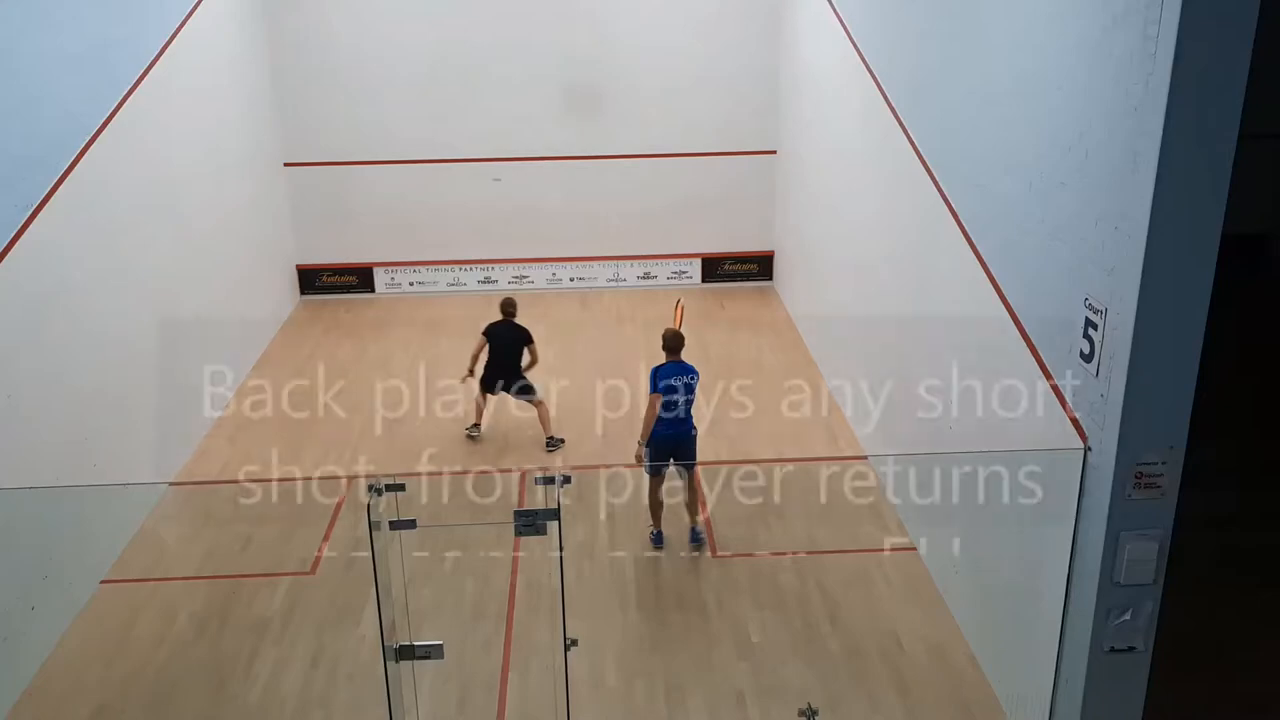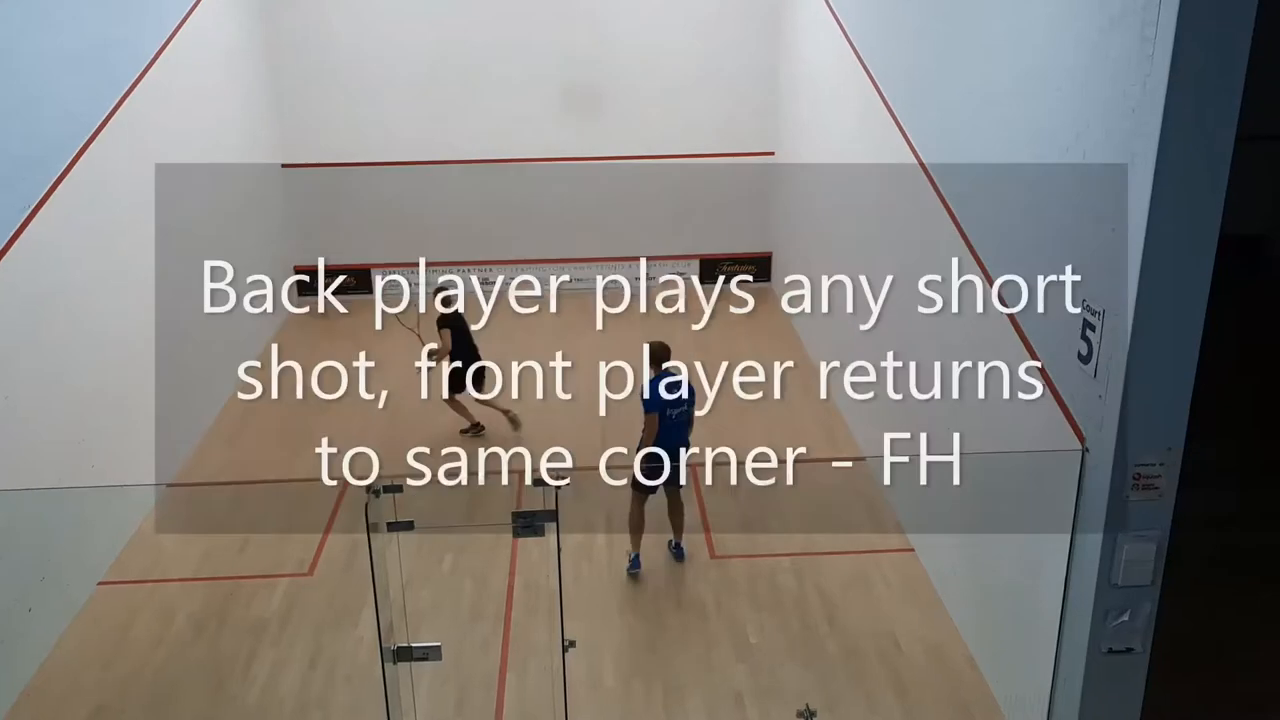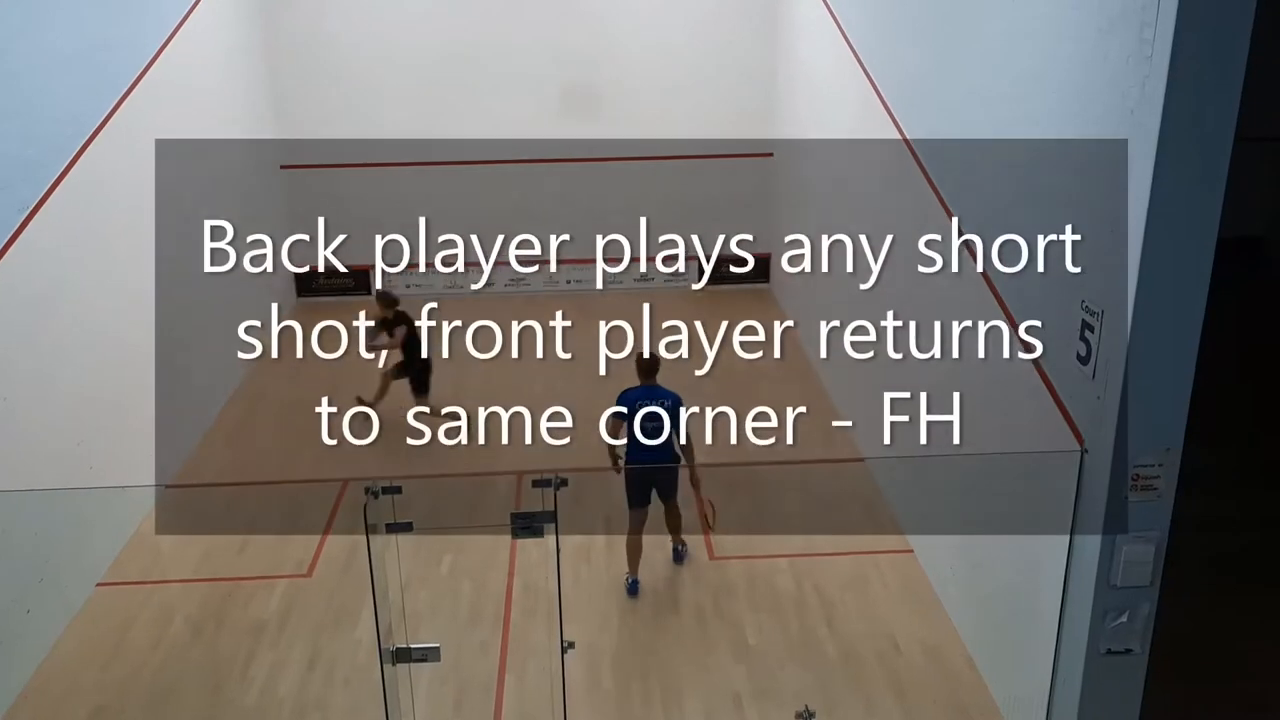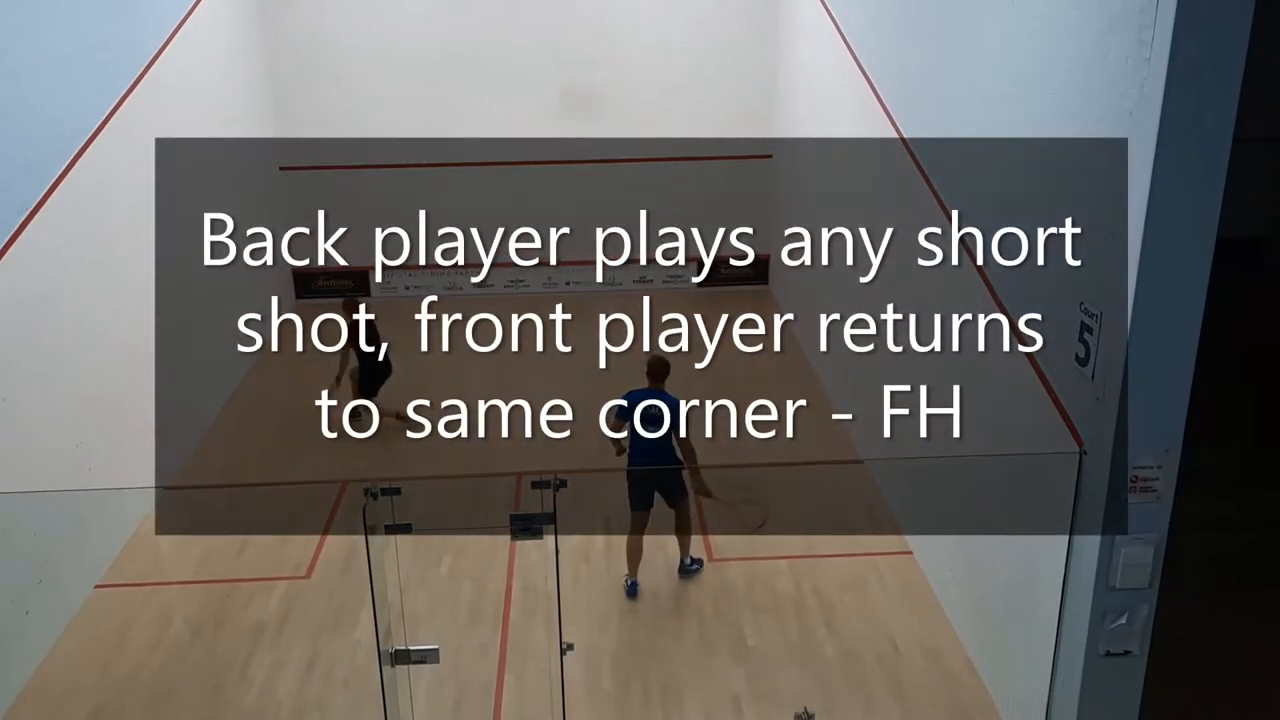
dt=0.3s
person 1, frame 1
left shoulder: (660, 372)
right shoulder: (693, 373)
left elbow: (653, 408)
left wrist: (642, 443)
left hip: (660, 437)
right hip: (685, 434)
left knee: (656, 483)
right knee: (689, 481)
left ankle: (657, 532)
right ankle: (695, 529)
person 1, frame 2
left shoulder: (652, 387)
right shoulder: (685, 384)
left elbow: (651, 427)
right elbow: (690, 419)
left wrist: (641, 459)
left hip: (655, 453)
right hip: (678, 450)
left knee: (637, 501)
right knee: (674, 497)
left ankle: (634, 557)
right ankle: (677, 545)
person 1, frame 3
left shoulder: (628, 397)
right shoulder: (673, 399)
left elbow: (612, 432)
right elbow: (683, 438)
left wrist: (614, 458)
right wrist: (693, 470)
left hip: (637, 464)
right hip: (666, 462)
left knee: (636, 522)
right knee: (671, 505)
left ankle: (632, 579)
right ankle: (678, 549)
person 1, frame 4
left shoulder: (632, 399)
right shoulder: (675, 406)
left elbow: (614, 429)
right elbow: (685, 447)
left wrist: (619, 447)
right wrist: (699, 481)
left hip: (638, 468)
right hip: (667, 467)
left knee: (637, 526)
right knee: (682, 509)
left ankle: (632, 581)
right ankle: (686, 561)
